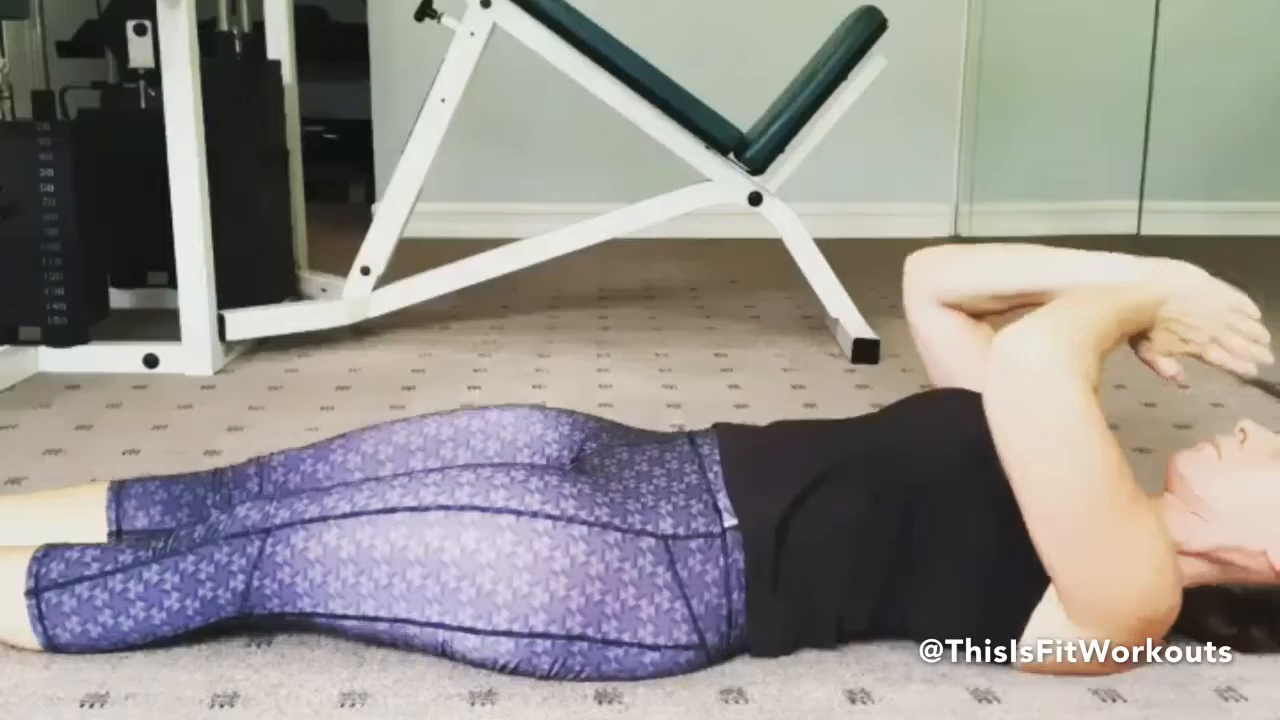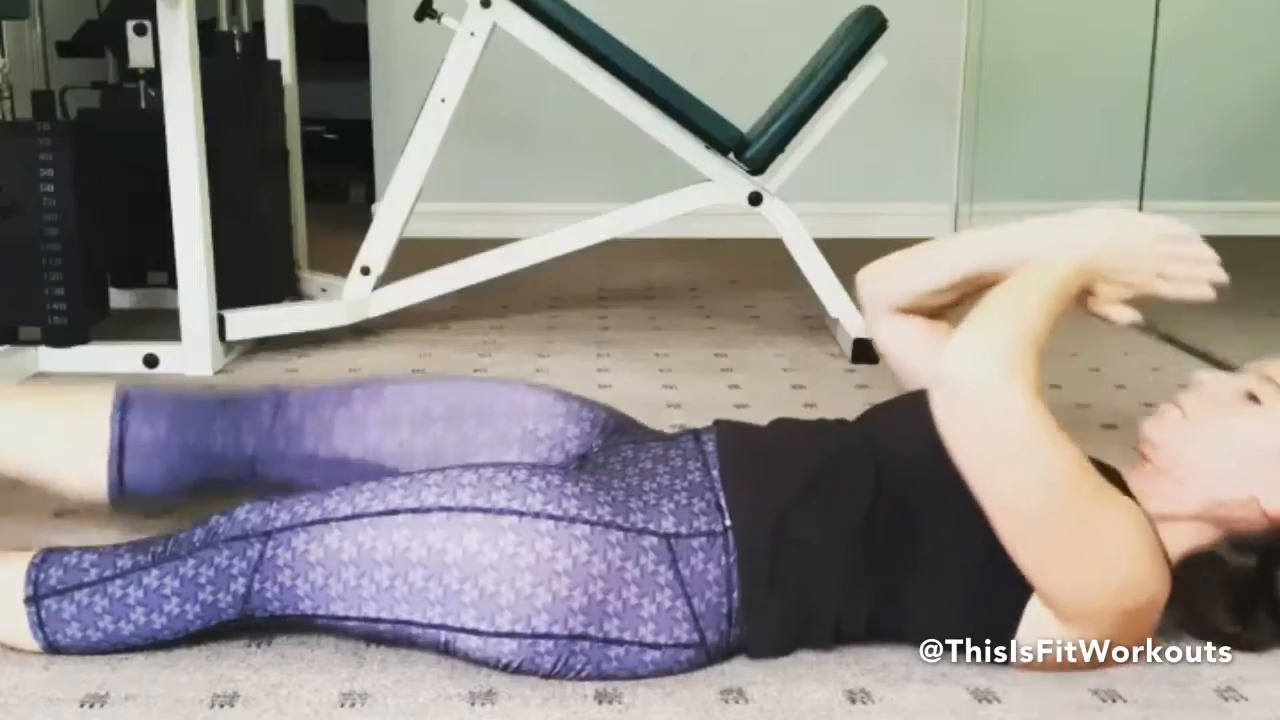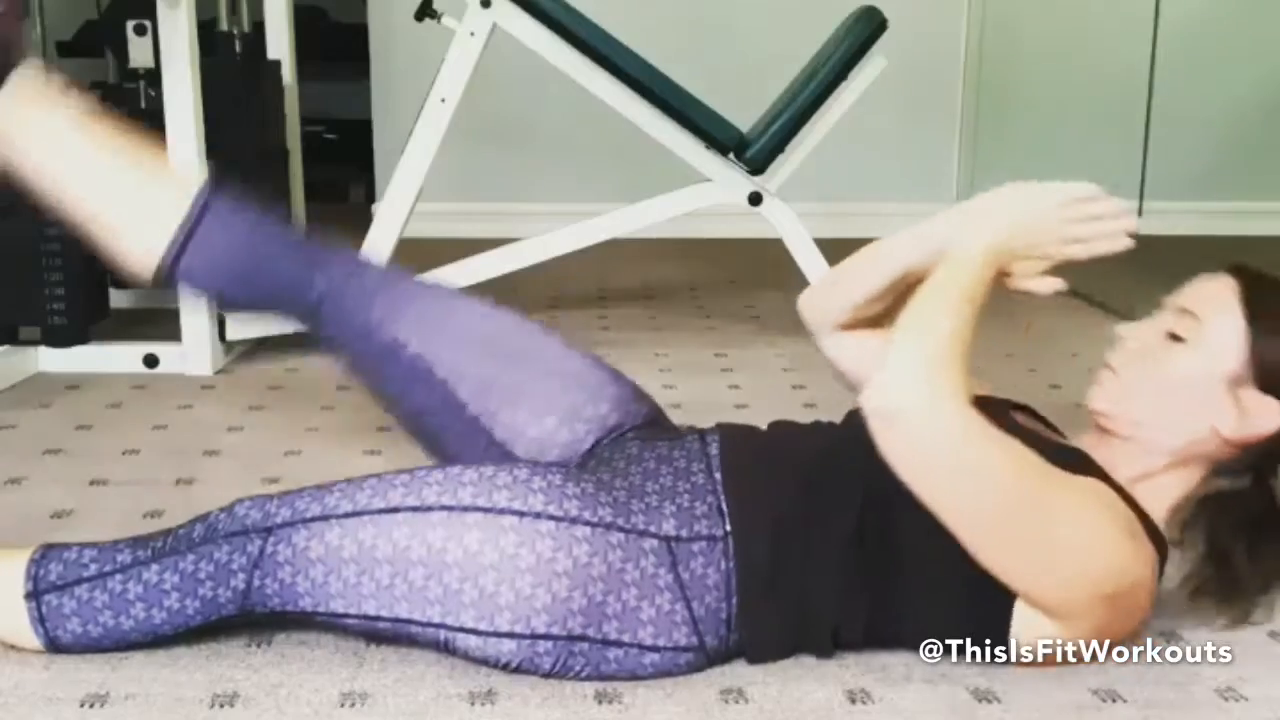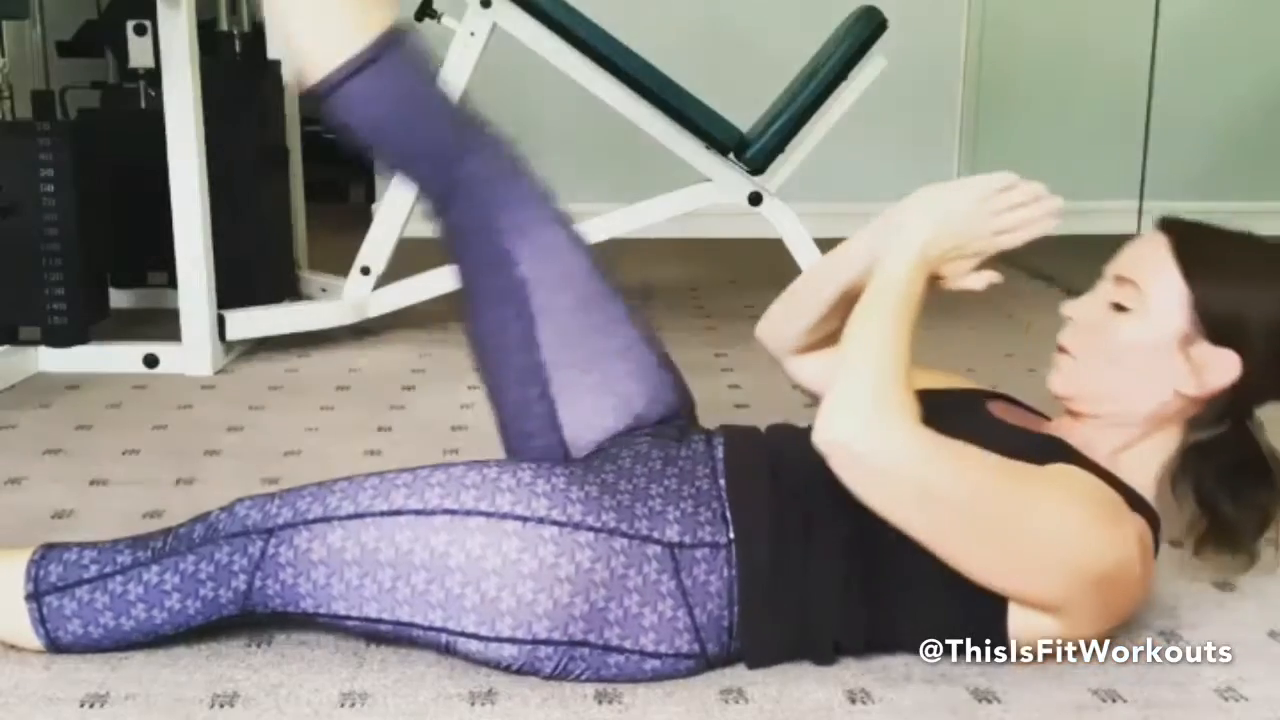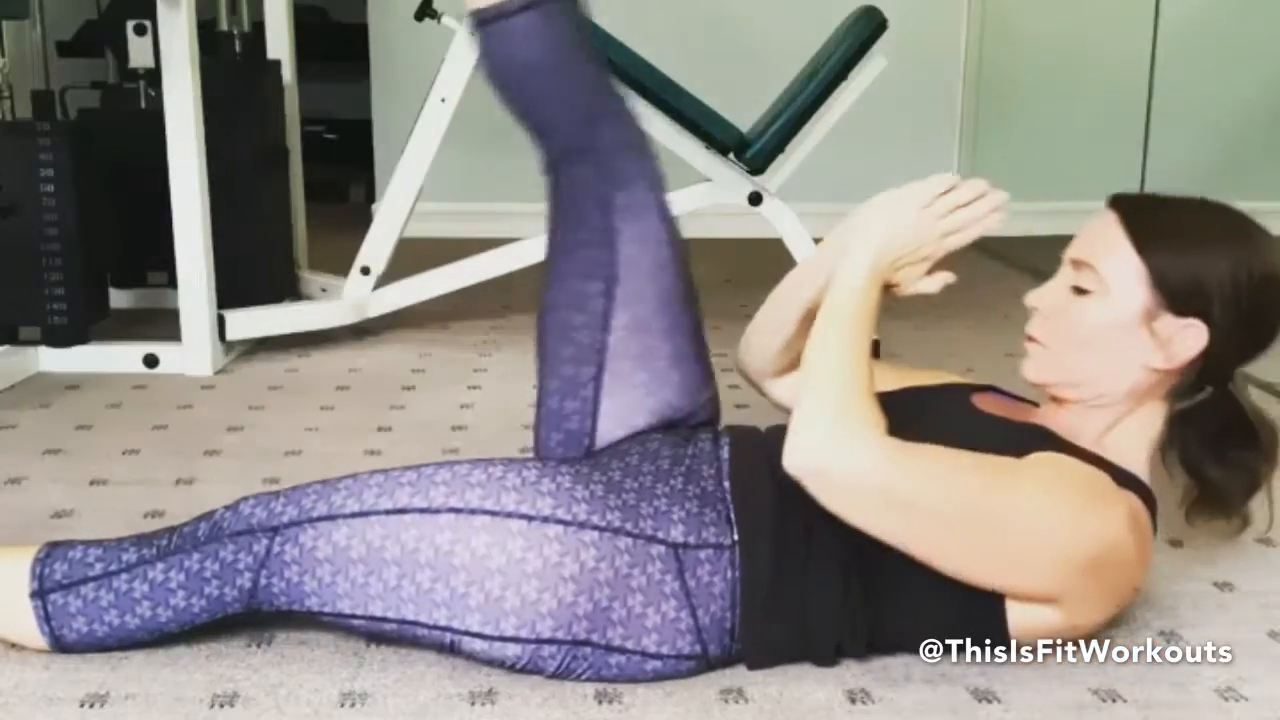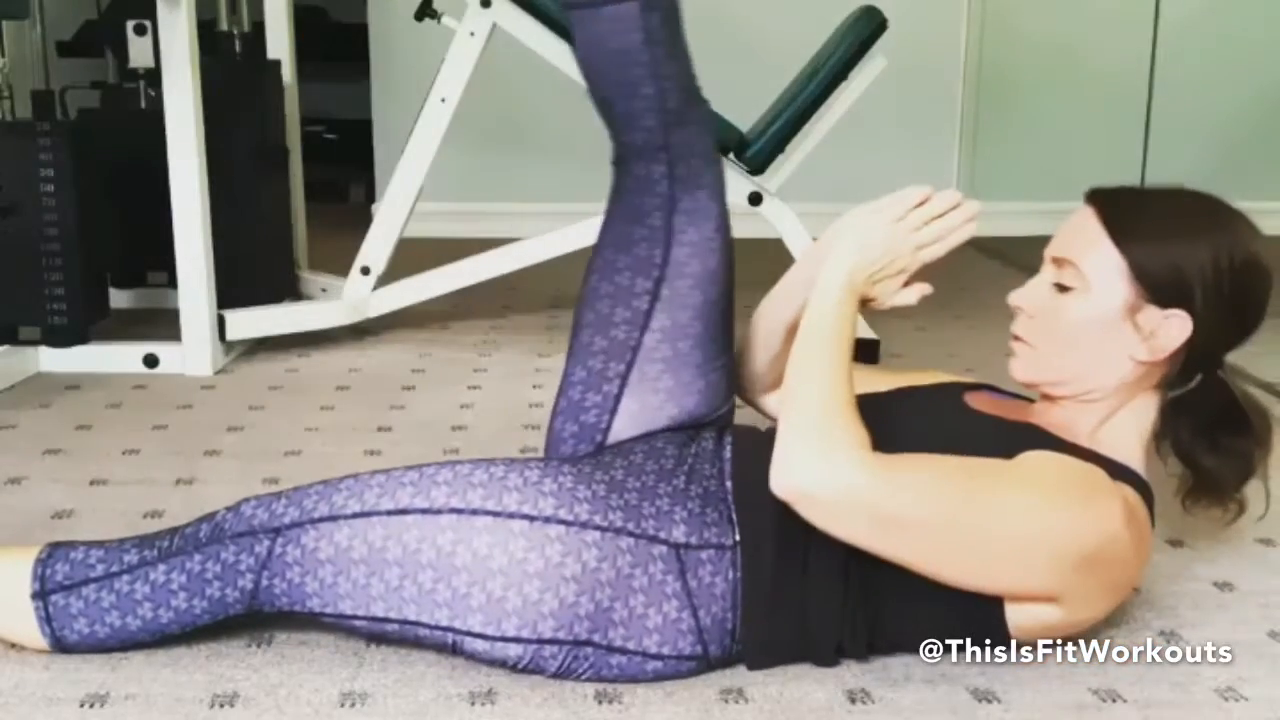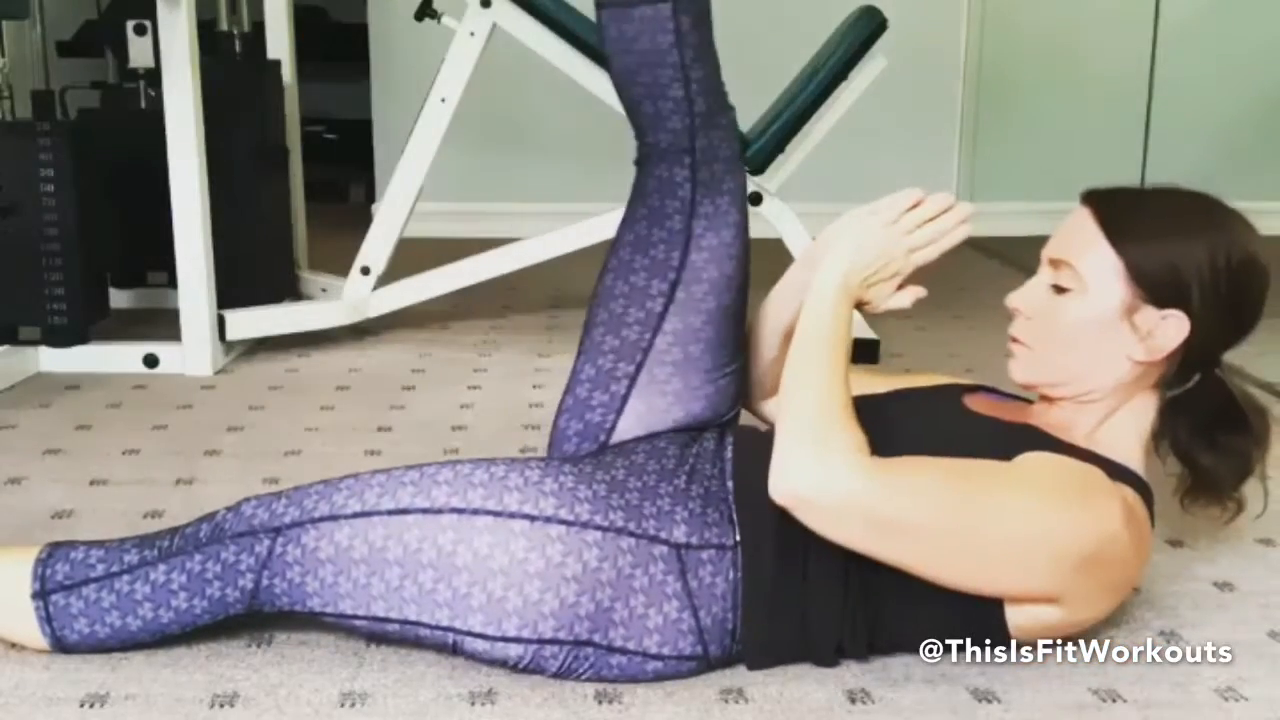
dt=0.2s
person 1, frame 1
left shoulder: (1125, 585)
right shoulder: (1070, 493)
left elbow: (1038, 359)
right elbow: (932, 277)
left wrist: (1135, 299)
right wrist: (1136, 276)
left hip: (672, 567)
right hip: (662, 468)
left knee: (251, 556)
right knee: (249, 491)
person 1, frame 2
left shoulder: (1113, 576)
right shoulder: (1059, 485)
left elbow: (974, 377)
right elbow: (889, 292)
left wrist: (1076, 262)
right wrist: (1079, 238)
left hip: (673, 569)
right hip: (661, 468)
left knee: (256, 554)
right knee: (254, 430)
person 1, frame 3
left shoulder: (1100, 560)
right shoulder: (1036, 445)
left elbow: (909, 414)
right elbow: (834, 313)
left wrist: (975, 252)
right wrist: (979, 228)
left hip: (660, 570)
right hip: (657, 467)
left knee: (254, 548)
right knee: (309, 271)
person 1, frame 4
left shoulder: (1095, 545)
right shoulder: (1031, 444)
left elbow: (862, 439)
right elbow: (794, 337)
left wrist: (915, 257)
right wrist: (904, 233)
left hip: (664, 577)
right hip: (663, 466)
left knee: (256, 546)
right knee: (467, 173)
person 1, frame 5
left shoulder: (1091, 531)
right shoulder: (1033, 427)
left elbow: (832, 458)
right elbow: (774, 358)
left wrist: (866, 266)
right wrist: (854, 247)
left hip: (664, 579)
right hip: (667, 467)
left knee: (259, 545)
right knee: (599, 154)
person 1, frame 6
left shoulder: (1090, 524)
right shoulder: (1028, 418)
left elbow: (817, 474)
right elbow: (767, 373)
left wrist: (842, 276)
right wrist: (830, 265)
left hip: (668, 578)
right hip: (666, 467)
left knee: (263, 544)
right knee: (668, 157)
person 1, frame 7
left shoulder: (1089, 527)
right shoulder: (1025, 418)
left elbow: (815, 482)
right elbow: (767, 384)
left wrist: (836, 280)
right wrist: (824, 271)
left hip: (668, 578)
right hip: (666, 468)
left knee: (263, 544)
right knee: (690, 160)
